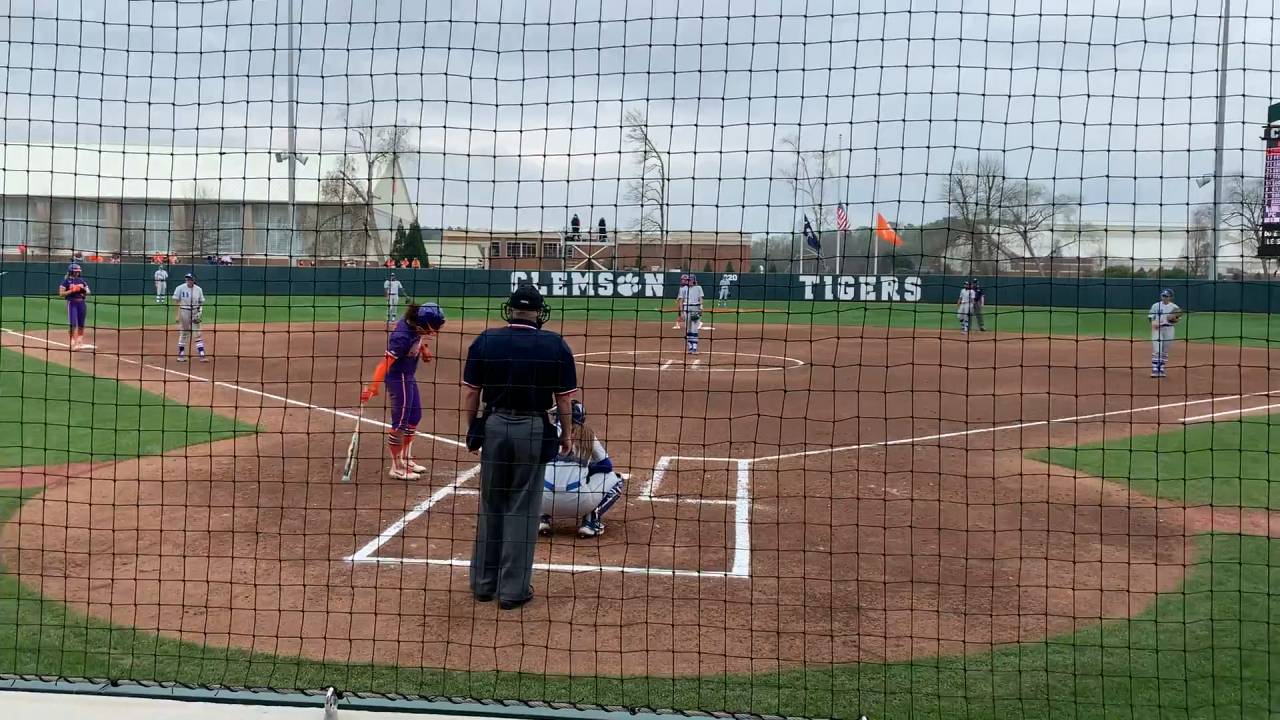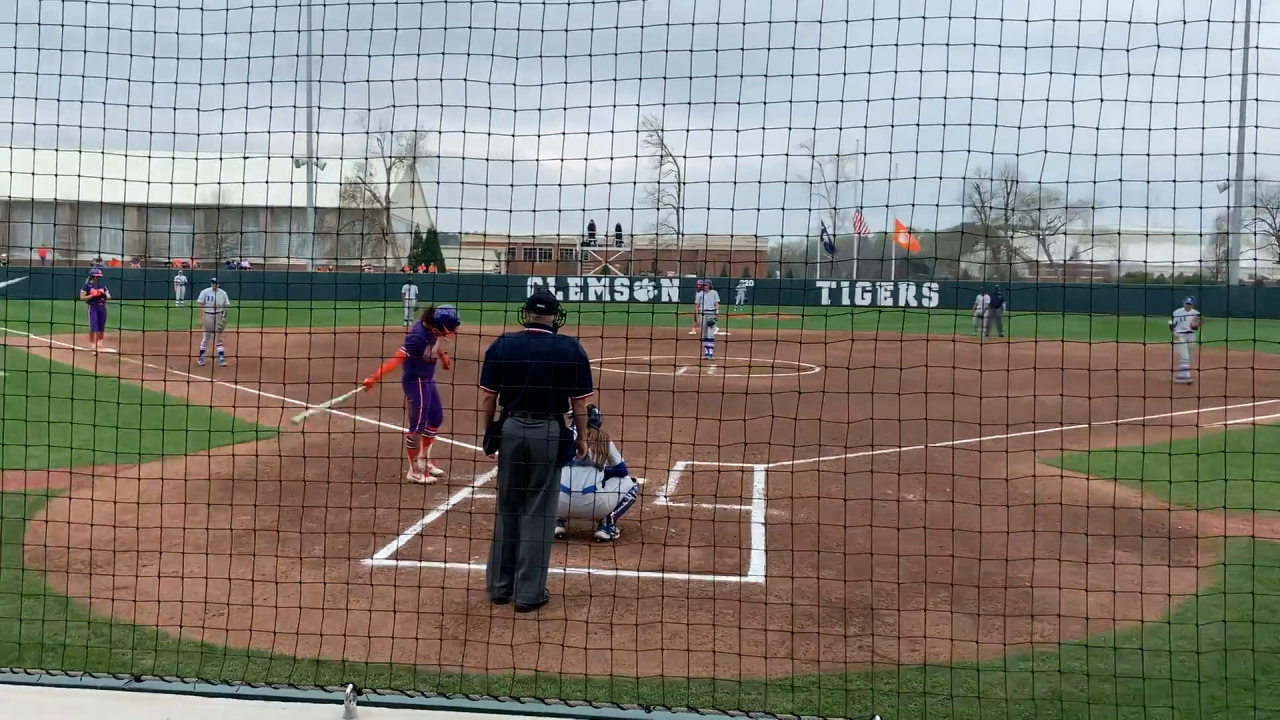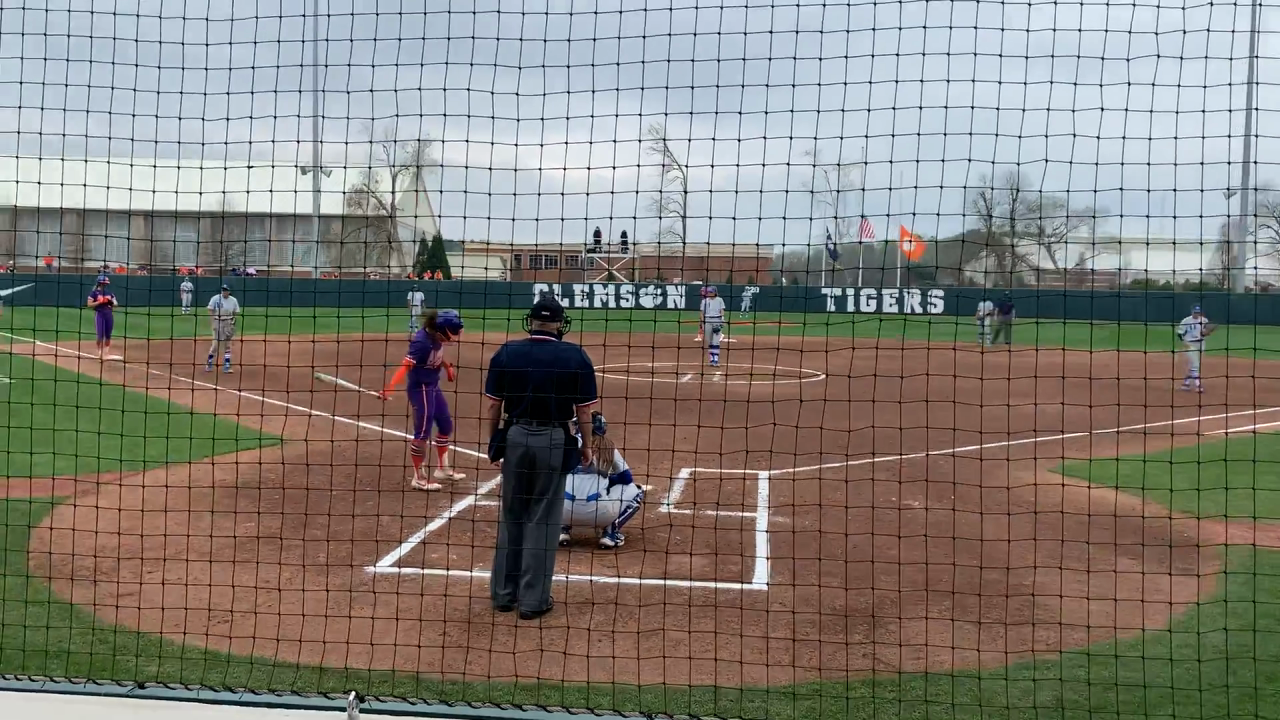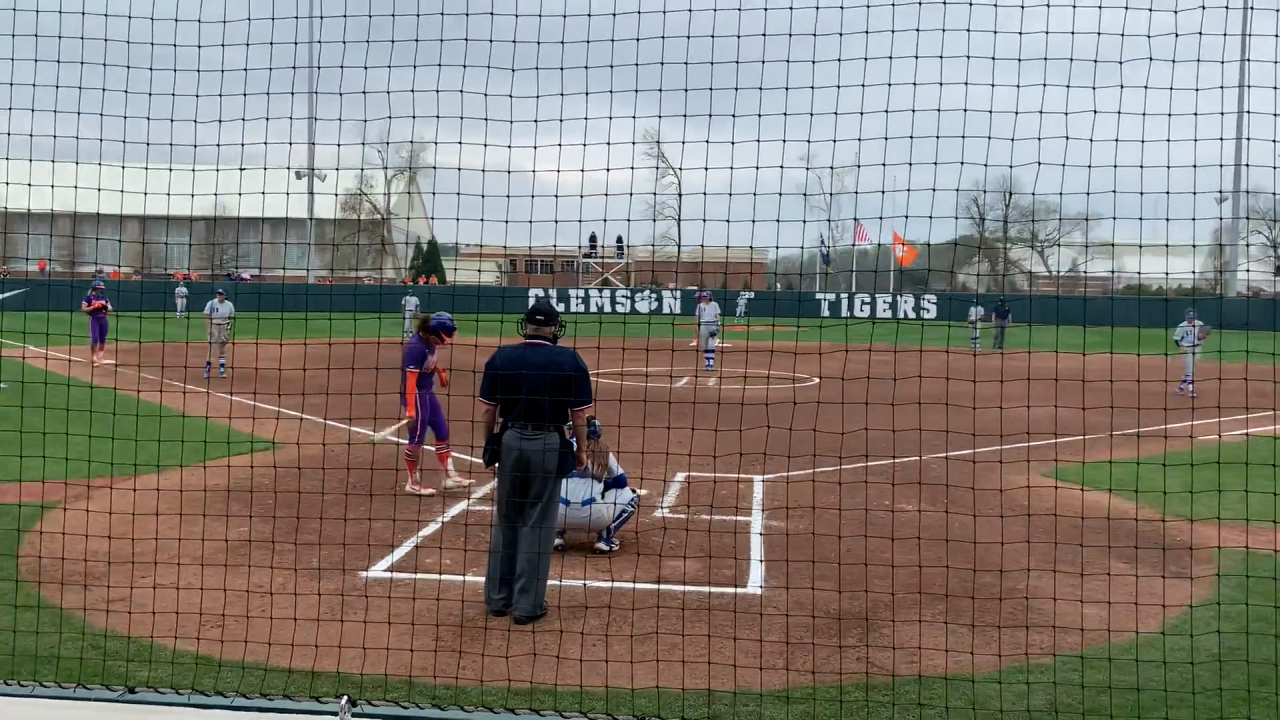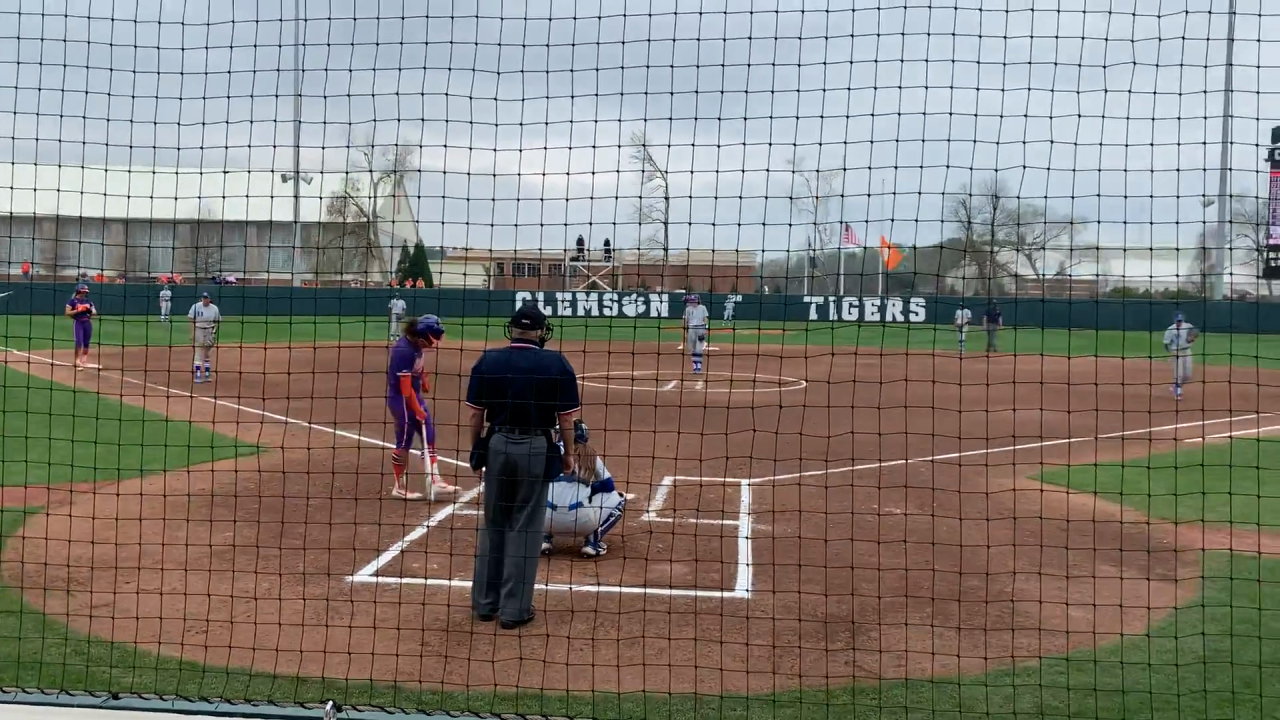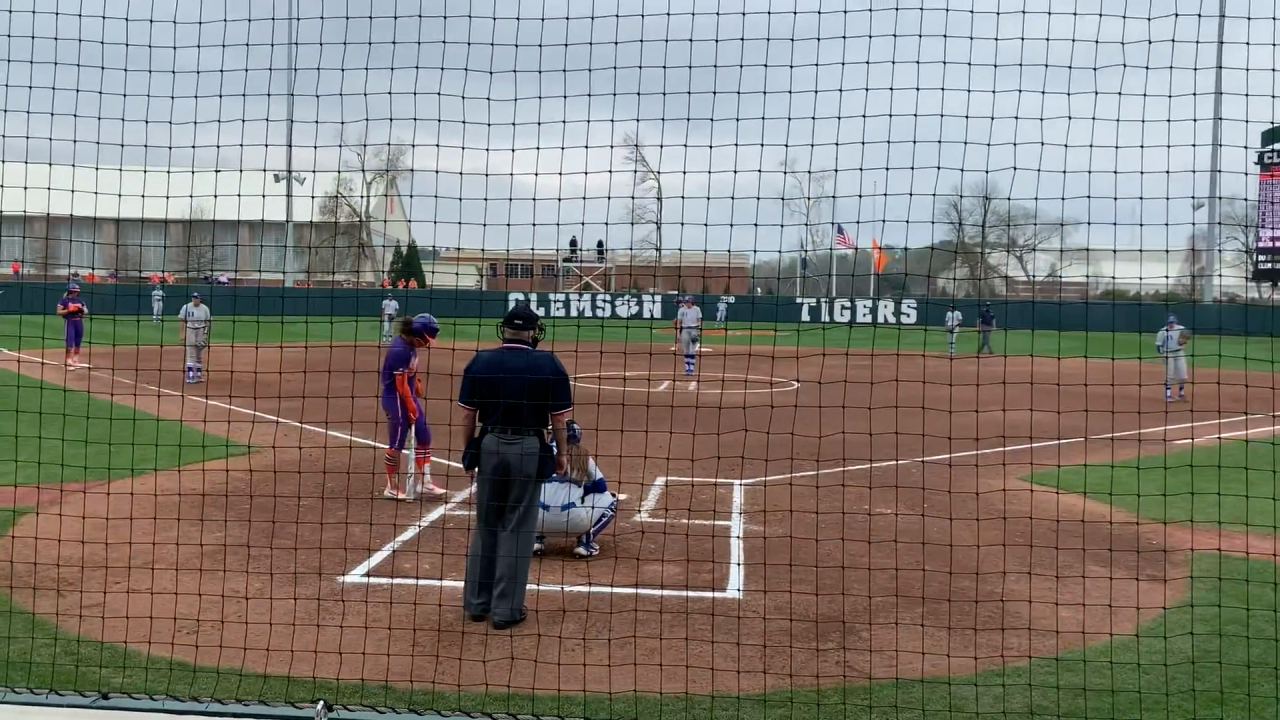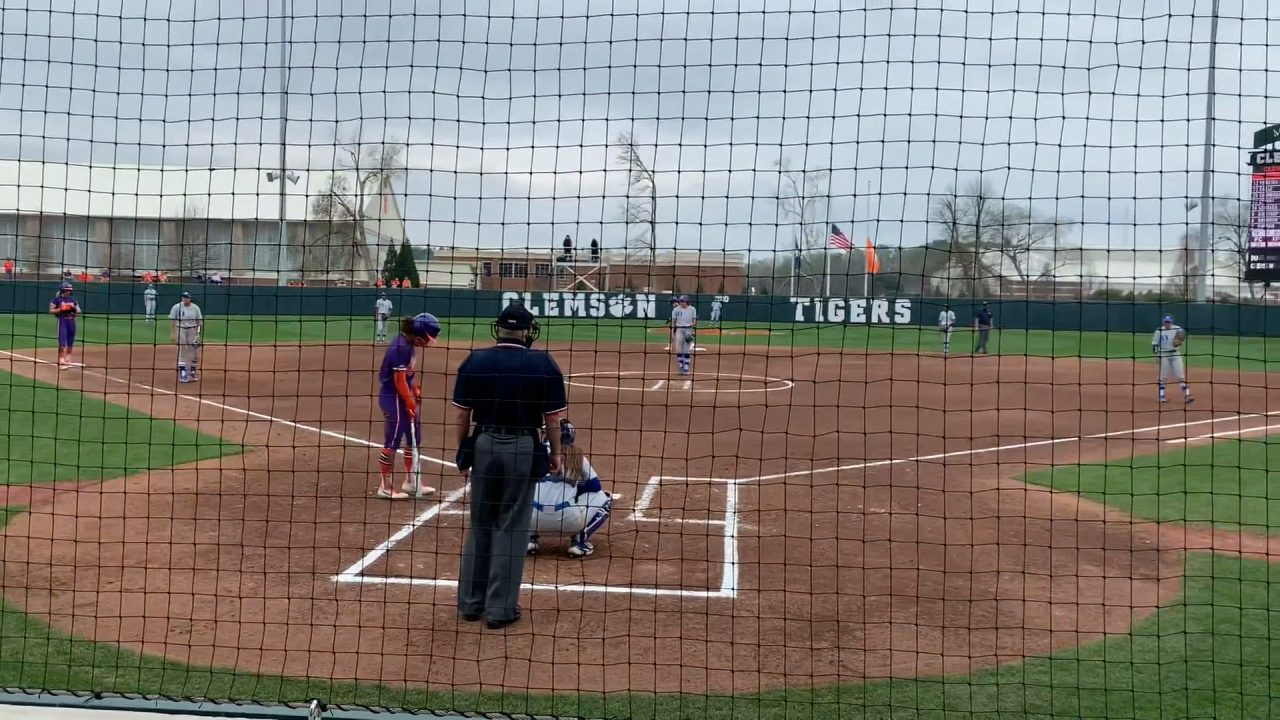
dt=0.2s
person 1, frame 1
left shoulder: (485, 340)
right shoulder: (554, 344)
left elbow: (471, 393)
right elbow: (563, 398)
left wrist: (471, 431)
right wrist: (566, 434)
left hip: (494, 426)
right hip: (533, 429)
left knee: (490, 504)
right knee: (523, 508)
left ankle: (483, 582)
right ankle: (513, 588)
person 1, frame 2
left shoulder: (501, 345)
right shoulder: (570, 349)
left elbow: (488, 397)
right elbow: (579, 402)
left wrist: (487, 435)
right wrist: (582, 438)
left hip: (510, 430)
right hip: (549, 433)
left knee: (507, 507)
right knee: (538, 511)
left ankle: (500, 585)
right ankle: (529, 592)
person 1, frame 3
left shoulder: (506, 352)
right shoulder: (575, 356)
left elbow: (493, 406)
right elbow: (583, 410)
left wrist: (493, 443)
right wrist: (586, 446)
left hip: (515, 437)
right hip: (554, 441)
left knee: (511, 515)
right knee: (543, 519)
left ankle: (504, 593)
right ankle: (533, 599)
person 1, frame 4
left shoulder: (500, 357)
right shoulder: (569, 359)
left elbow: (488, 410)
right elbow: (578, 414)
left wrist: (489, 447)
right wrist: (581, 449)
left hip: (510, 441)
right hip: (549, 445)
left knee: (505, 519)
right knee: (538, 523)
left ankle: (498, 598)
right ankle: (527, 604)
person 1, frame 5
left shoulder: (487, 360)
right shoulder: (556, 363)
left elbow: (475, 414)
right elbow: (565, 417)
left wrist: (476, 451)
right wrist: (568, 453)
left hip: (497, 446)
right hip: (536, 449)
left knee: (493, 524)
right knee: (525, 527)
left ankle: (485, 602)
right ankle: (514, 608)
person 1, frame 6
left shoulder: (480, 361)
right shoulder: (549, 364)
left elbow: (467, 415)
right elbow: (558, 418)
left wrist: (468, 452)
right wrist: (561, 453)
left hip: (489, 446)
right hip: (529, 449)
left knee: (485, 524)
right knee: (517, 528)
left ankle: (477, 602)
right ankle: (506, 609)
person 1, frame 7
left shoulder: (474, 361)
right shoulder: (543, 363)
left elbow: (462, 415)
right elbow: (552, 417)
left wrist: (462, 451)
right wrist: (555, 453)
left hip: (483, 445)
right hip: (523, 449)
left knee: (479, 524)
right knee: (512, 527)
left ankle: (471, 602)
right ankle: (500, 608)
person 2, frame 1
left shoulder: (413, 323)
right shoulder: (403, 336)
right elbow: (385, 362)
left wrist: (423, 348)
right wrist: (372, 388)
left hip: (408, 375)
right hip: (399, 378)
left knee: (414, 416)
right knee: (400, 421)
left ankle: (406, 459)
right ankle: (397, 467)
person 2, frame 2
left shoulder: (431, 328)
right shoulder: (418, 336)
right elbow: (397, 358)
left wrist: (442, 355)
right wrist: (376, 377)
left hip: (428, 379)
right hip: (416, 382)
left knee: (436, 418)
right knee: (418, 425)
left ankle: (424, 461)
right ankle: (414, 471)
person 2, frame 3
left shoulder: (436, 336)
right shoulder: (422, 341)
right elbow: (405, 366)
left wrist: (447, 366)
right wrist: (389, 388)
left hip: (433, 387)
right hip: (421, 389)
left knee: (446, 426)
right knee: (423, 433)
left ankle: (443, 469)
right ankle: (419, 478)
person 2, frame 4
left shoulder: (429, 340)
right shoulder: (415, 346)
right elbow: (411, 378)
left wrist: (440, 371)
right wrist: (410, 407)
left hip: (428, 391)
right hip: (417, 394)
left knee: (442, 433)
right knee: (417, 438)
left ankle: (450, 477)
right ankle: (413, 483)
person 2, frame 5
left shoulder: (416, 344)
right shoulder: (404, 350)
right elbow: (405, 386)
left wrist: (423, 376)
right wrist: (417, 410)
left hip: (415, 395)
right hip: (401, 399)
left knee: (429, 437)
right knee: (404, 442)
left ankle: (435, 482)
right ankle: (399, 487)
person 2, frame 6
left shoulder: (410, 344)
right shoulder: (400, 349)
right elbow: (400, 384)
left wrist: (417, 381)
right wrist: (411, 408)
left hip: (408, 396)
right hip: (396, 399)
left knee: (424, 437)
right knee: (397, 443)
left ankle: (425, 483)
right ankle: (392, 487)
person 2, frame 7
left shoulder: (408, 343)
right shoulder: (401, 347)
right elbow: (399, 380)
left wrist: (415, 388)
right wrist: (410, 404)
left hip: (405, 396)
right hip: (394, 398)
left knee: (414, 439)
right knee: (393, 442)
left ankle: (411, 483)
right ankle: (385, 487)
